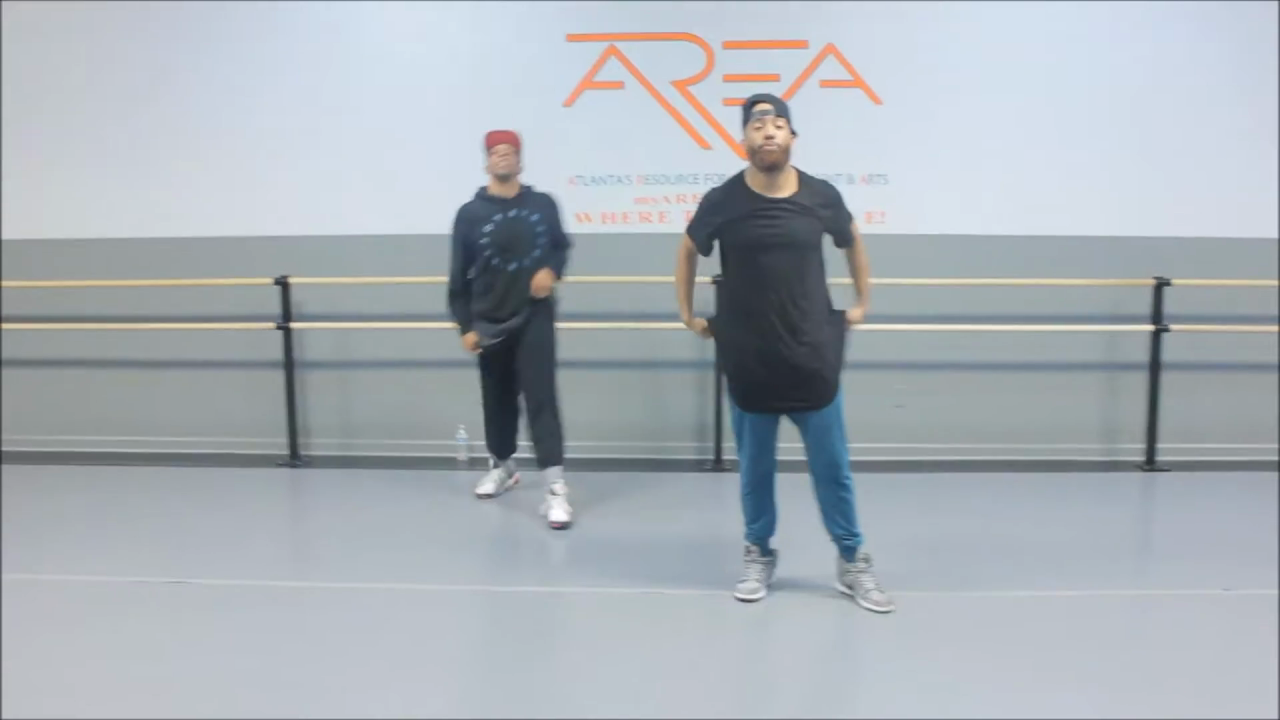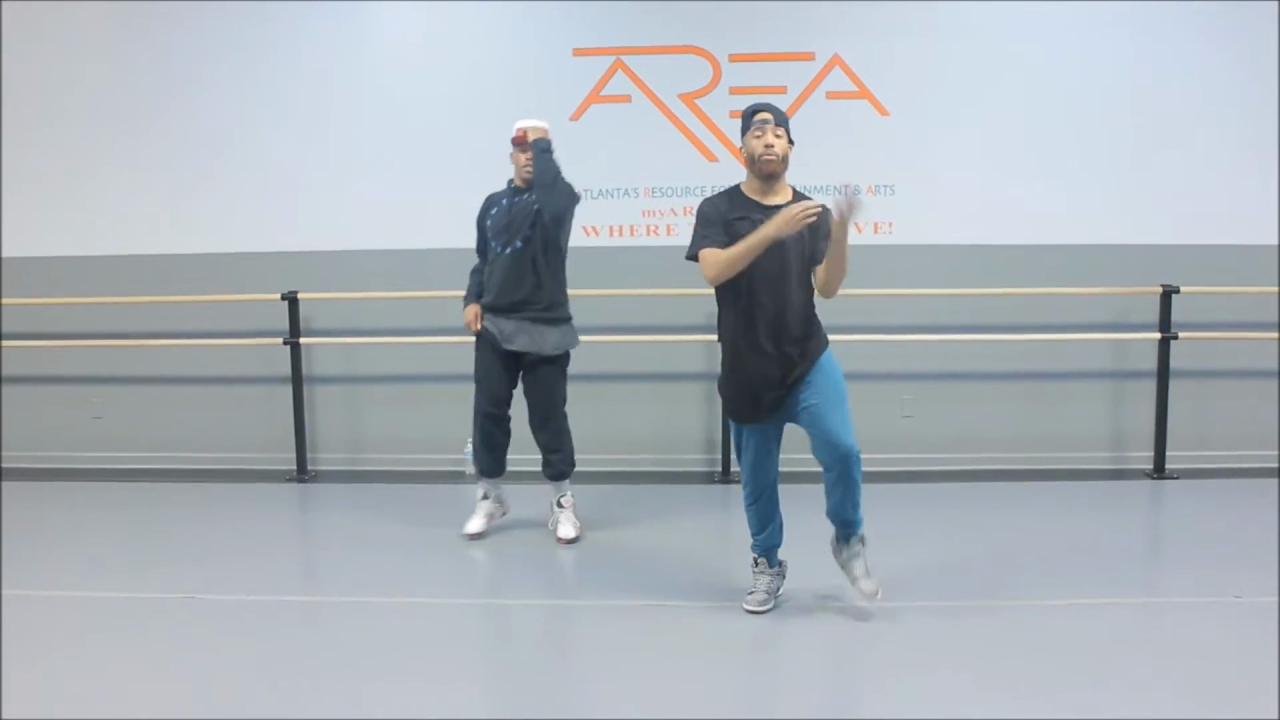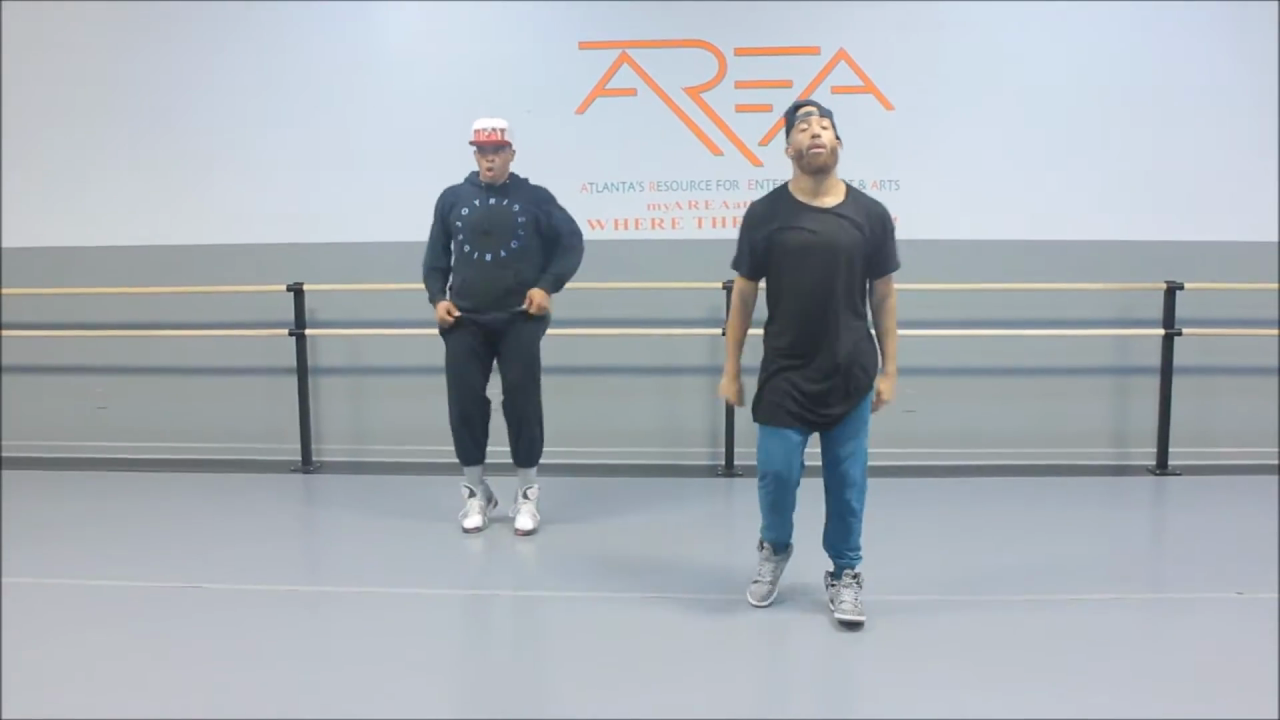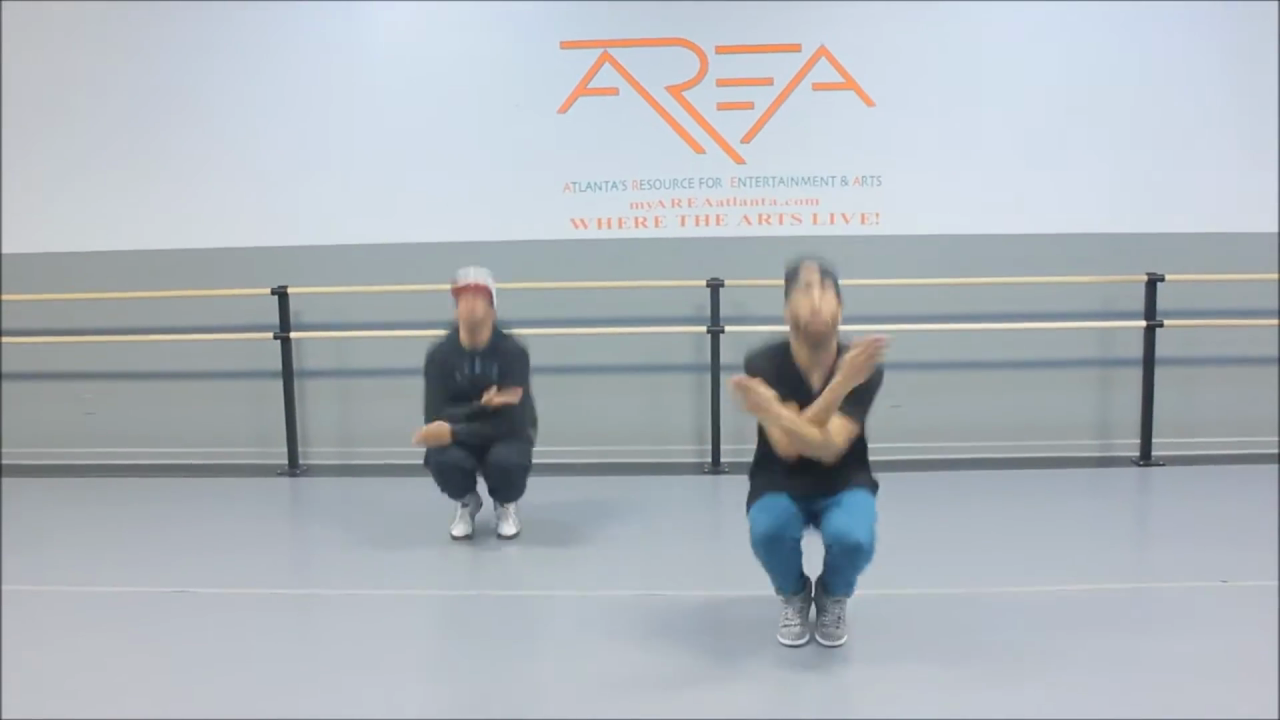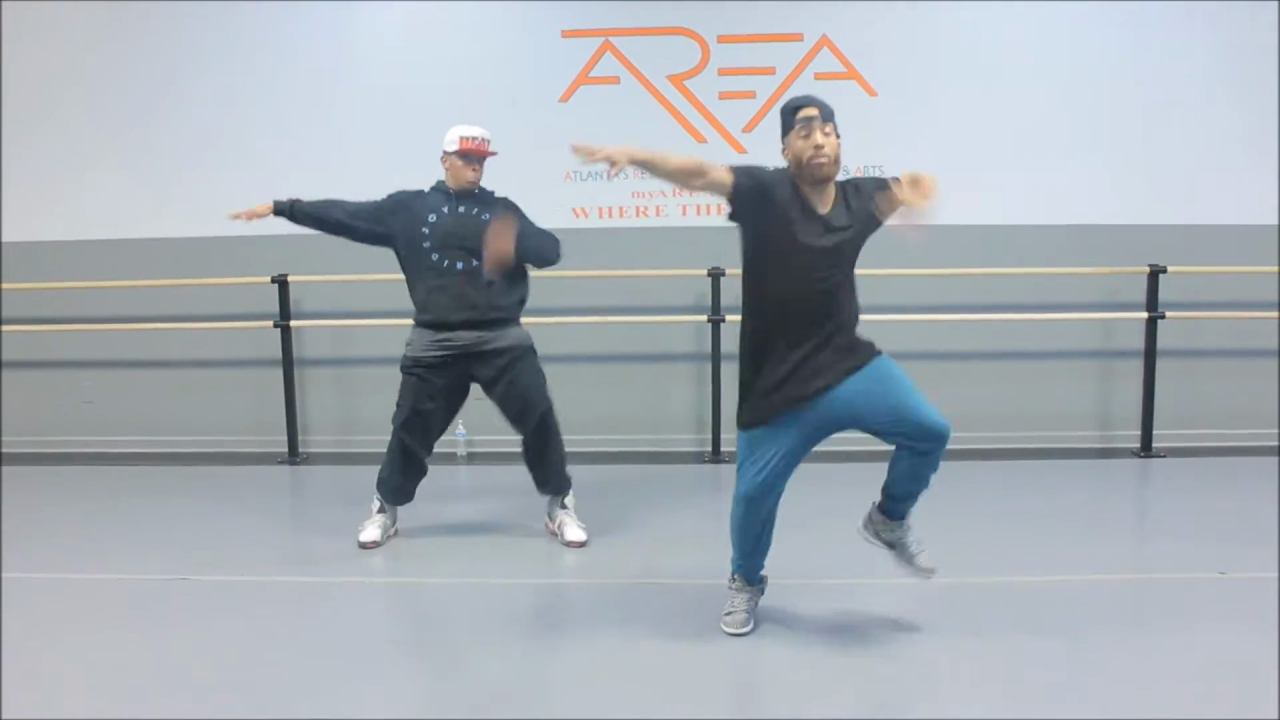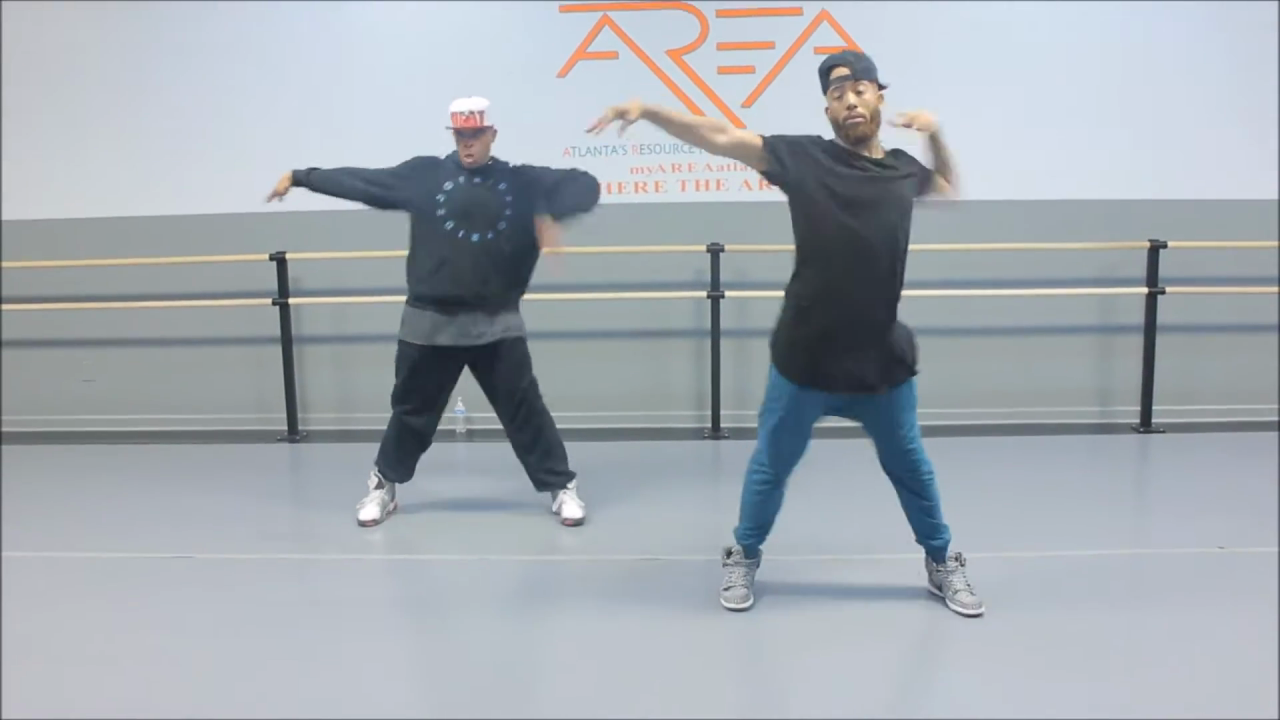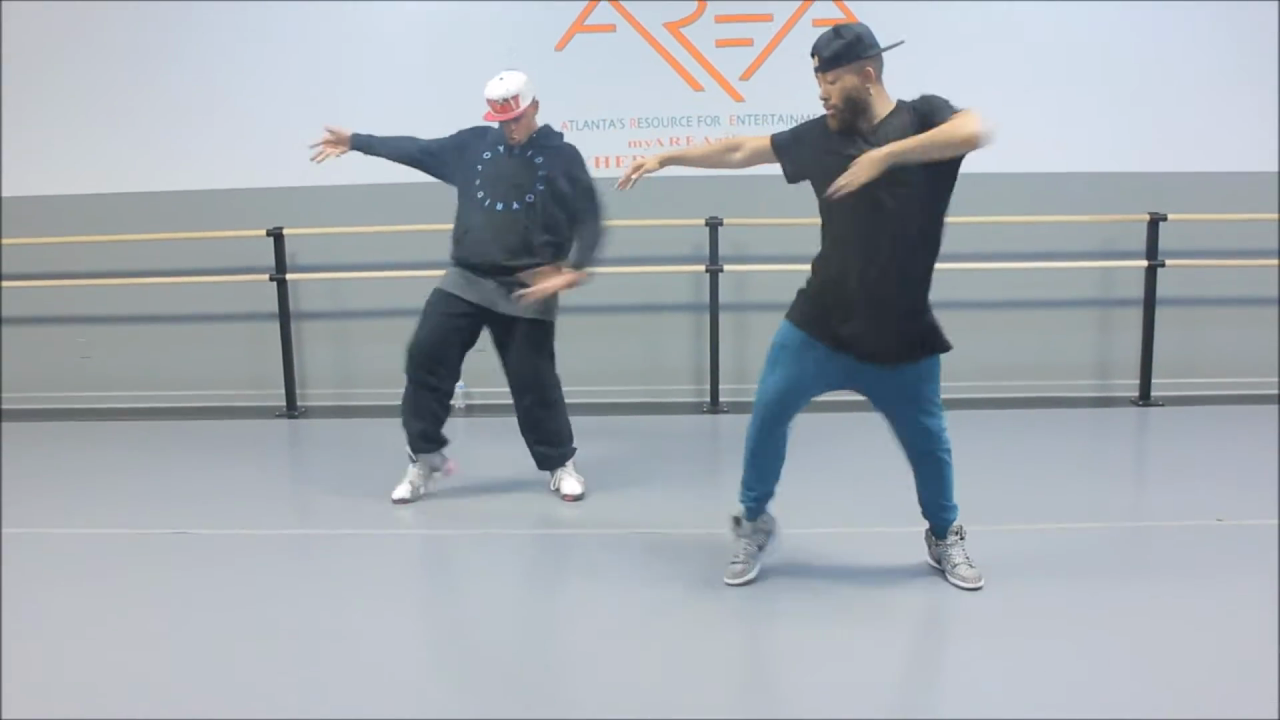
dt=0.7s
person 1, frame 1
left shoulder: (822, 196)
right shoulder: (722, 202)
left elbow: (851, 239)
right elbow: (689, 251)
left wrist: (862, 298)
right wrist: (688, 313)
left hip: (813, 359)
right hip: (748, 362)
left knee: (832, 464)
right knee: (755, 466)
left ankle: (853, 562)
right ankle: (759, 555)
person 1, frame 2
left shoulder: (811, 211)
right shoulder: (717, 209)
left elbow: (828, 287)
right elbow: (714, 271)
left wrist: (840, 232)
right wrist: (772, 230)
left hip: (808, 357)
right hip: (747, 368)
left knee: (841, 450)
right knee: (757, 476)
left ankle: (848, 539)
right ankle: (767, 565)
person 1, frame 3
left shoulder: (870, 213)
right shoulder: (764, 214)
left elbow: (882, 293)
right elbow: (744, 294)
left wrist: (888, 368)
right wrist: (731, 370)
left hip: (850, 374)
right hip: (785, 372)
left knee: (847, 479)
right knee: (775, 470)
left ankle: (845, 575)
right ankle: (774, 551)
person 1, frame 4
left shoulder: (865, 368)
right shoulder: (762, 366)
left elbow: (829, 450)
right elbow: (787, 444)
right wrist: (839, 387)
left hip: (843, 482)
right hip: (780, 483)
left knee: (853, 539)
right knee: (769, 531)
left ankle: (833, 597)
right ankle: (794, 595)
person 1, frame 5
left shoulder: (860, 196)
right shoulder: (763, 191)
left elbow: (909, 186)
right elbow: (700, 173)
left wrist: (916, 190)
right wrist: (633, 155)
left hip: (848, 362)
right hip: (776, 382)
left knee: (929, 431)
right knee: (756, 491)
left ankle: (889, 519)
right ankle: (746, 585)
person 1, frame 6
left shoulder: (903, 169)
right shoulder: (805, 157)
left elbow: (945, 189)
right elbow: (724, 138)
left wrist: (935, 137)
right wrist: (647, 110)
left hip: (882, 352)
right hip: (808, 352)
left knee: (908, 463)
right knee: (773, 461)
left ankle: (942, 563)
right ankle: (743, 557)
person 1, frame 7
left shoulder: (925, 116)
right shoulder: (820, 135)
left elbow: (975, 131)
right elbow: (741, 150)
left wrist: (887, 152)
right wrist: (666, 158)
left hip: (900, 323)
right hip: (823, 313)
left knee: (927, 437)
right knee: (770, 409)
left ankle: (944, 539)
right ankle: (753, 522)
person 2, frame 1
left shoulder: (543, 205)
right shoulder: (470, 214)
left elbow: (560, 247)
right elbow: (459, 277)
left wrist: (550, 270)
right wrist: (466, 326)
left hip: (534, 318)
right hip: (490, 323)
left knee: (540, 397)
right knee: (498, 399)
left ankle: (554, 487)
right ankle: (502, 467)
person 2, frame 2
left shoulder: (557, 196)
right shoulder: (492, 203)
left elbow: (554, 201)
left wrist: (544, 145)
right wrist: (472, 299)
left hip: (544, 325)
right hip: (494, 324)
left knee: (547, 416)
right knee: (489, 410)
left ankle: (562, 501)
right ankle: (489, 498)
person 2, frame 3
left shoulder: (535, 198)
right shoulder: (452, 198)
left elbow: (571, 243)
right elbow: (436, 254)
left wrist: (547, 286)
right wrist: (437, 296)
left hip: (519, 317)
right hip: (466, 319)
left knee: (523, 400)
right knee: (465, 402)
left ankle: (527, 494)
right ankle: (477, 493)
person 2, frame 4
left shoulder: (512, 354)
right shoulder: (440, 356)
left elbow: (512, 424)
right elbow: (437, 419)
left wrist: (452, 431)
right wrist: (481, 405)
left hip: (503, 434)
right hip: (455, 434)
left knee: (508, 461)
right knee: (444, 462)
left ankle: (505, 505)
right ankle: (467, 502)
person 2, frame 5
left shoulder: (501, 209)
right shoulder: (409, 207)
left elbow: (549, 250)
right elbow: (343, 215)
left wrist: (514, 244)
right wrist: (278, 208)
left hip: (501, 337)
right hip: (435, 341)
left knee: (538, 416)
right knee: (412, 429)
left ankle: (560, 507)
right ankle: (384, 511)
person 2, frame 6
left shoulder: (521, 182)
right shoulder: (424, 174)
left elbow: (582, 186)
right elbow: (359, 181)
left wrist: (554, 213)
right wrist: (299, 177)
left hip: (497, 321)
right hip: (430, 319)
left knee: (525, 407)
right knee: (413, 409)
left ankle: (561, 487)
right ankle: (383, 486)
person 2, frame 7
left shoulder: (563, 157)
right shoulder: (476, 143)
left elbow: (588, 221)
right elbow: (421, 150)
left wrist: (575, 268)
right wrist: (358, 140)
left hip: (531, 289)
right hip: (465, 281)
left knee: (534, 382)
right knee: (426, 360)
left ankle: (560, 464)
right ankle: (426, 457)
